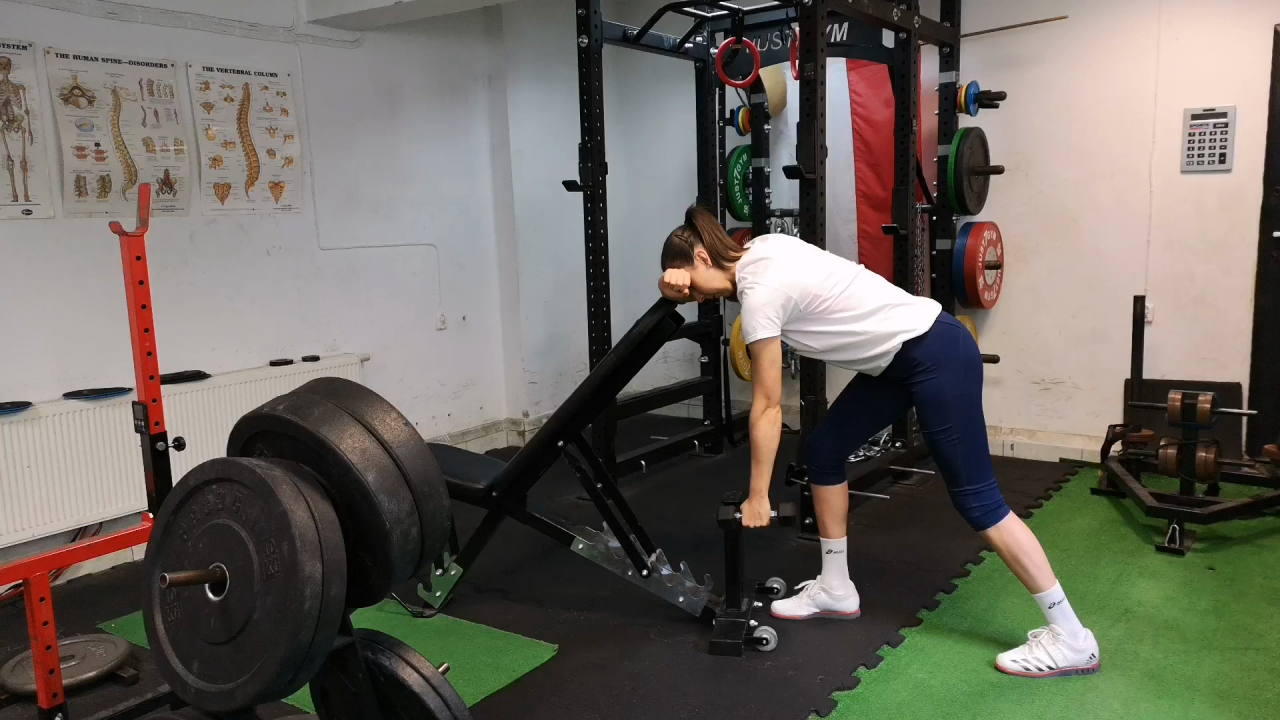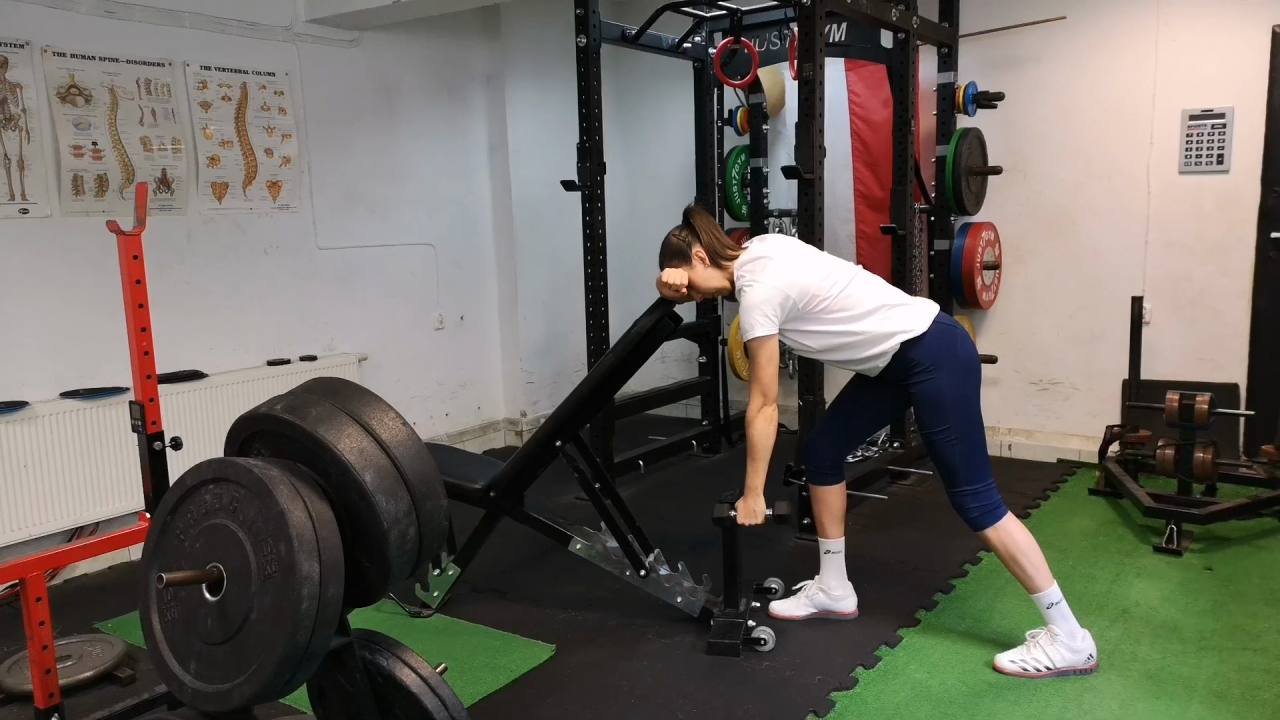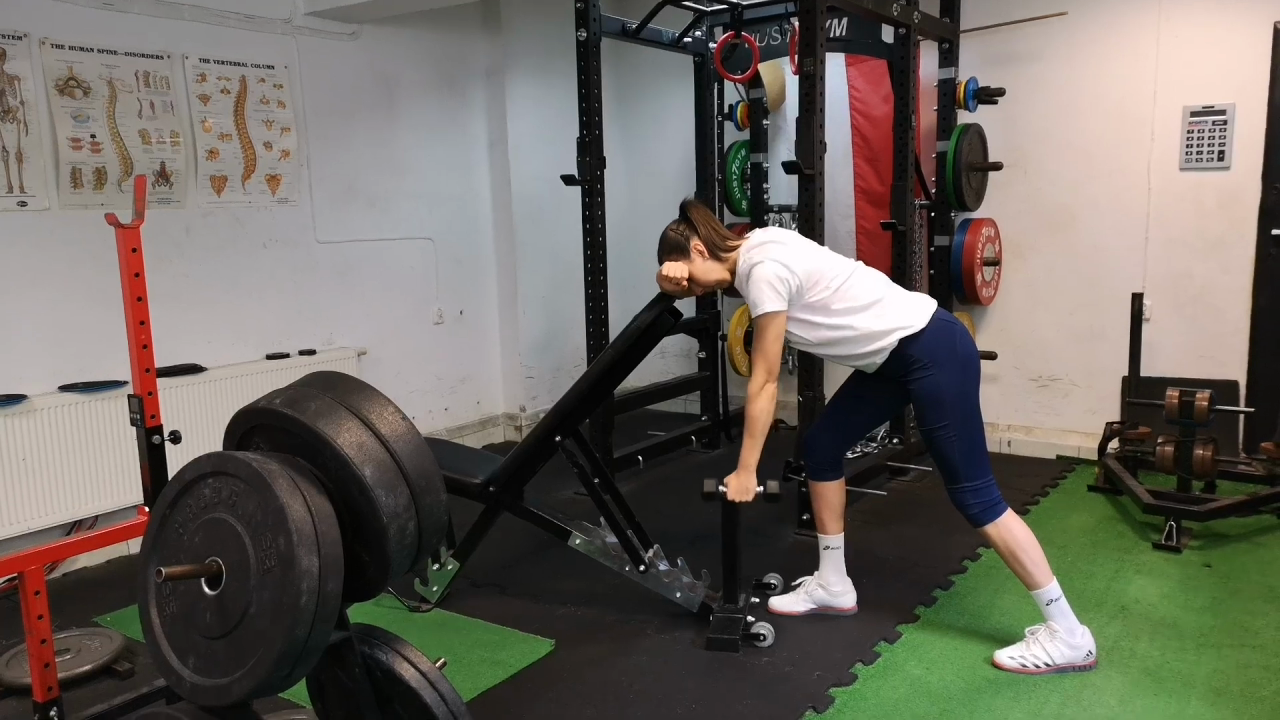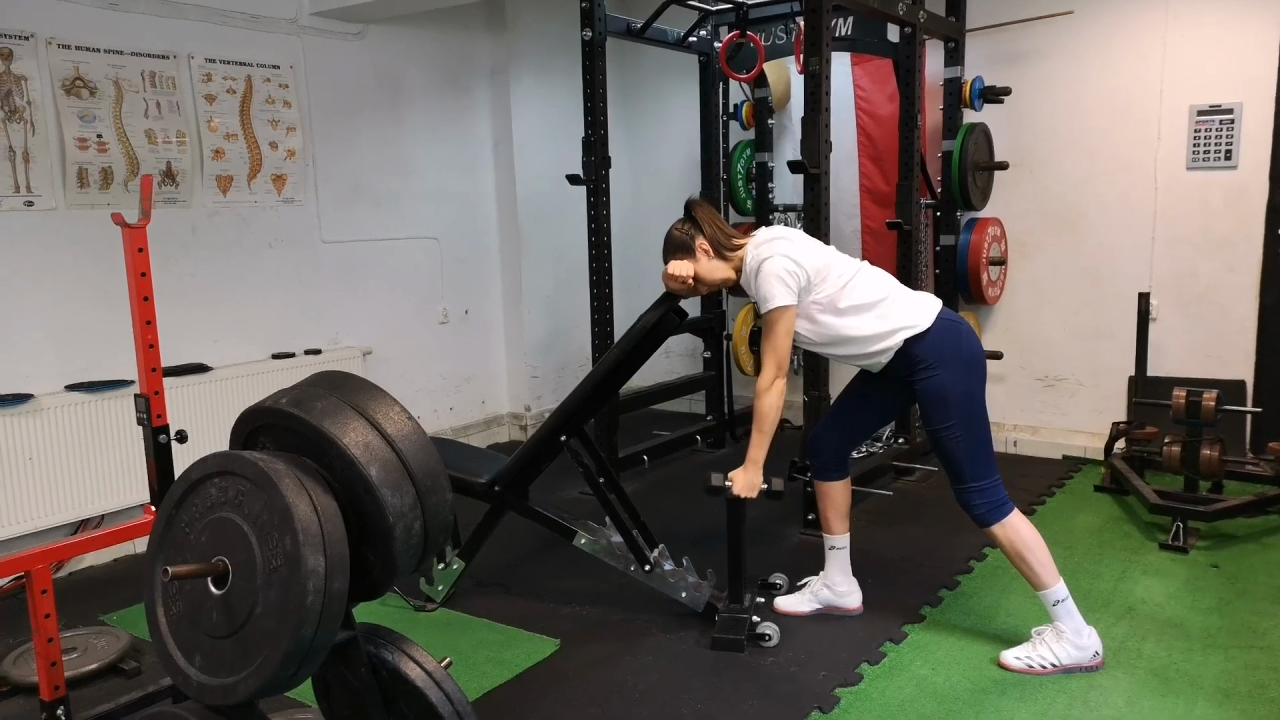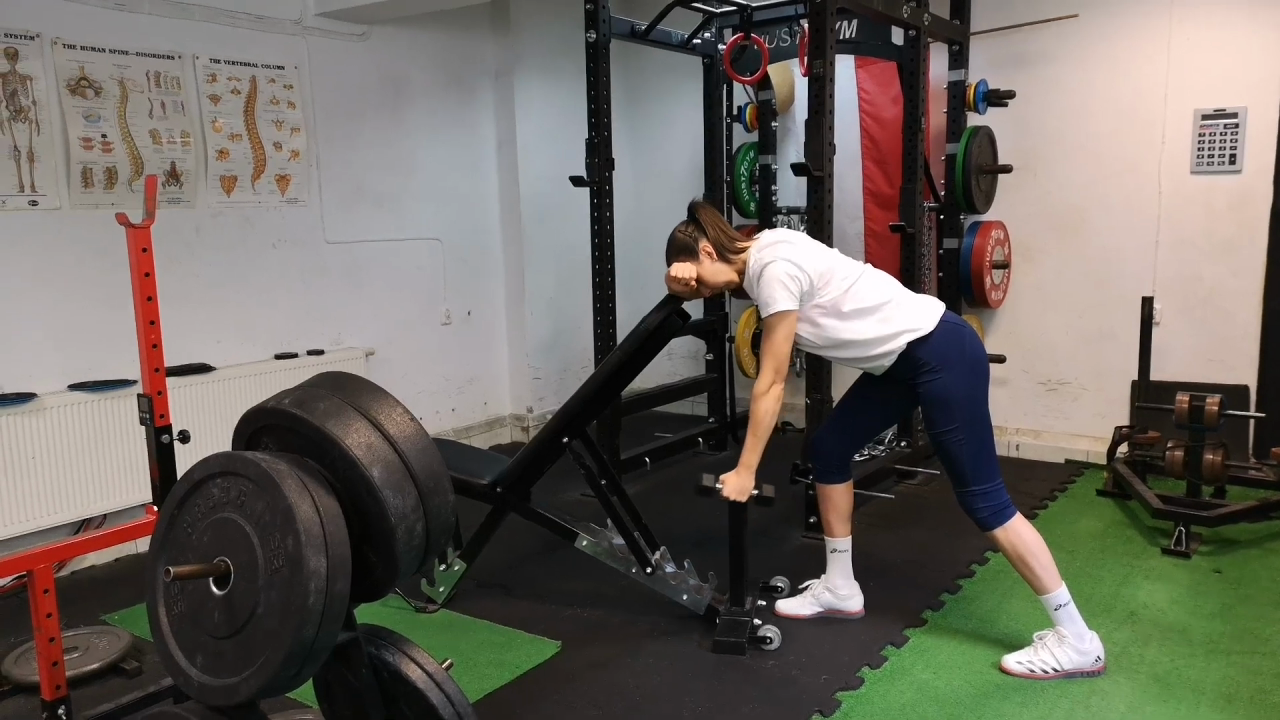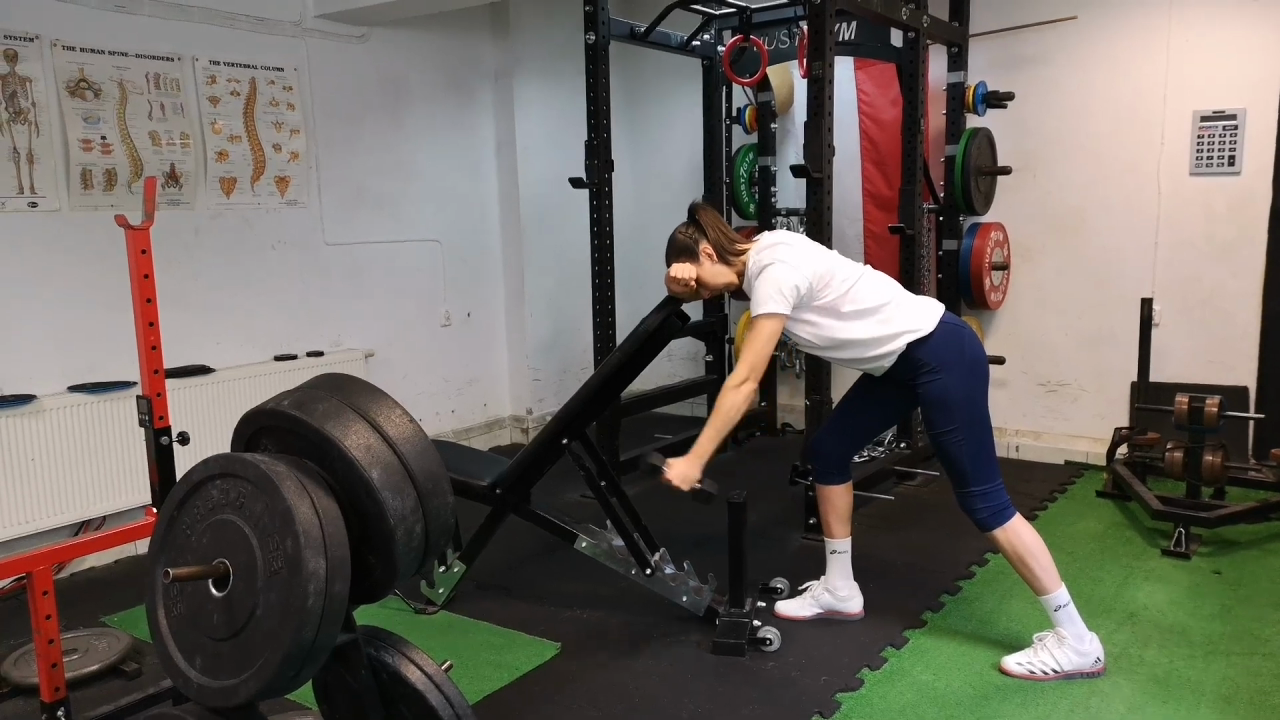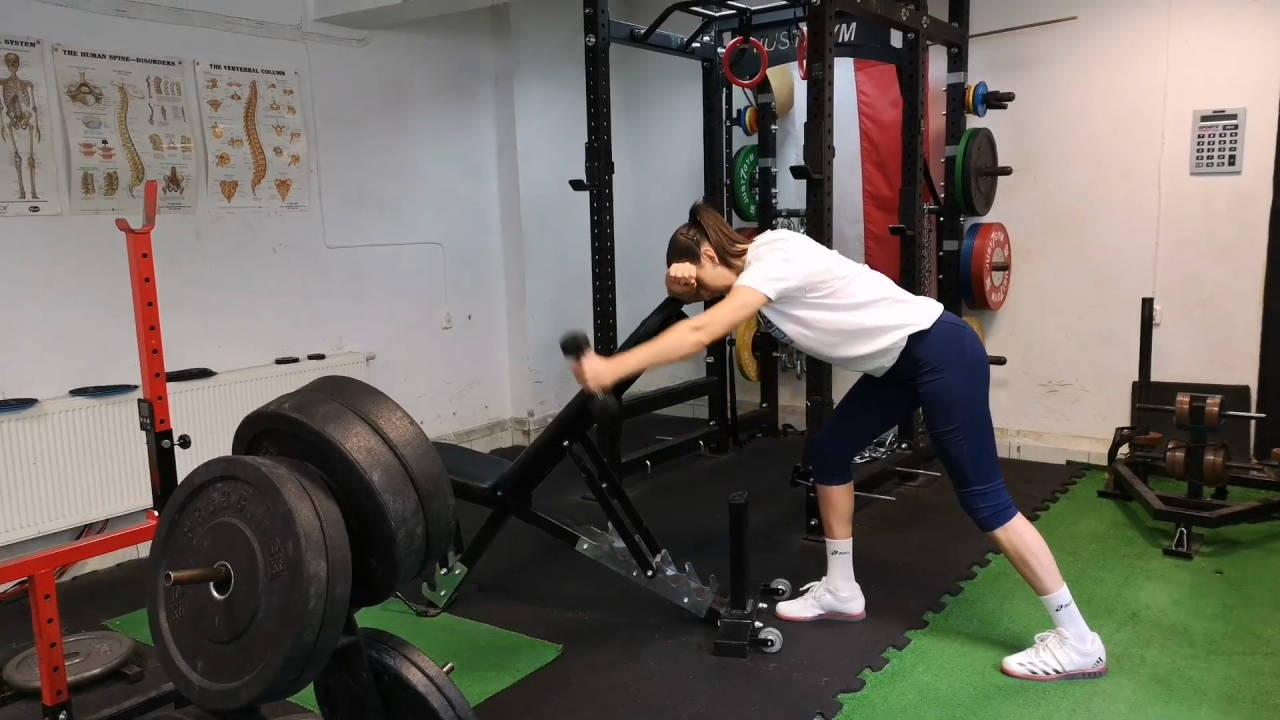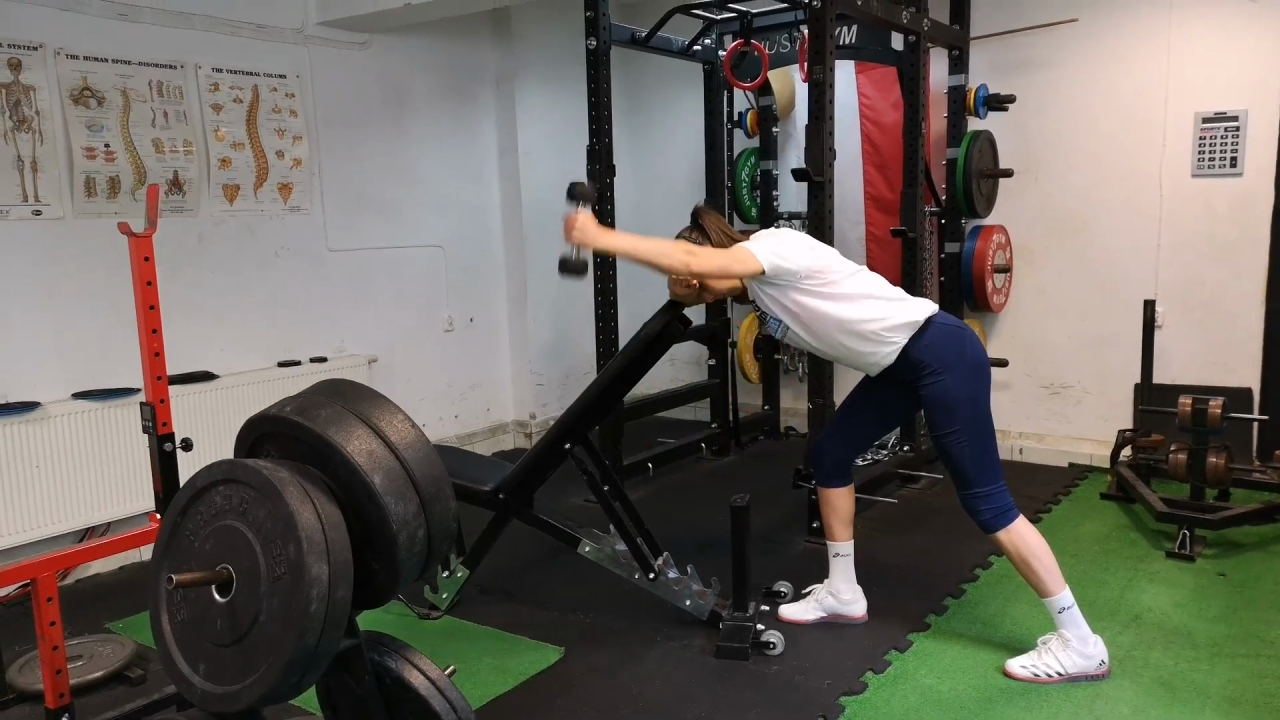
dt=0.3s
person 1, frame 1
left shoulder: (760, 291)
right shoulder: (755, 254)
left elbow: (767, 407)
left wrist: (758, 495)
right wrist: (678, 284)
left hip: (936, 354)
right hip: (899, 356)
left knee: (975, 497)
right knee: (823, 450)
left ankle: (1071, 638)
right ankle: (835, 590)
person 1, frame 2
left shoulder: (758, 290)
right shoulder: (753, 255)
left elbow: (763, 404)
left wrist: (753, 493)
right wrist: (676, 285)
left hip: (935, 354)
right hip: (898, 356)
left knee: (973, 497)
right knee: (821, 451)
left ankle: (1068, 638)
right ankle: (834, 589)
person 1, frame 3
left shoulder: (763, 270)
right shoulder: (752, 249)
left elbow: (764, 381)
left wrist: (745, 472)
right wrist: (674, 277)
left hip: (932, 350)
right hip: (893, 354)
left knee: (973, 493)
right knee: (821, 447)
left ankle: (1068, 635)
right ankle: (833, 586)
person 1, frame 4
left shoulder: (771, 265)
right shoulder: (755, 251)
left elbow: (774, 376)
left wrist: (753, 466)
right wrist: (680, 278)
left hip: (937, 349)
right hip: (898, 354)
left knee: (979, 493)
right knee: (826, 447)
left ankle: (1074, 636)
right ankle: (838, 585)
person 1, frame 5
left shoulder: (774, 270)
right shoulder: (759, 254)
left elbow: (770, 384)
left wrist: (745, 471)
right wrist: (682, 279)
left hip: (941, 352)
right hip: (902, 357)
left knee: (982, 498)
right knee: (828, 449)
left ankle: (1077, 641)
right ankle: (839, 589)
person 1, frame 6
left shoulder: (773, 271)
right shoulder: (756, 256)
left elbow: (744, 380)
right elbow: (688, 288)
left wrist: (694, 461)
right wrist: (681, 279)
left hip: (941, 355)
right hip: (902, 358)
left knee: (982, 498)
right knee: (827, 451)
left ankle: (1077, 642)
right ankle: (840, 590)
person 1, frame 7
left shoulder: (773, 262)
right shoulder: (758, 258)
left elbow: (702, 334)
right elbow: (696, 306)
left wrist: (614, 369)
right wrist: (684, 282)
left hip: (941, 354)
right hip: (900, 361)
left knee: (983, 499)
right knee: (828, 452)
left ankle: (1077, 642)
right ankle: (841, 591)
person 1, frame 8
left shoulder: (773, 248)
right shoulder: (754, 273)
left elbow: (696, 263)
left wrist: (602, 239)
right wrist: (688, 280)
left hip: (940, 355)
right hip: (900, 364)
left knee: (985, 501)
right knee: (829, 454)
left ankle: (1080, 644)
right ankle: (843, 593)
